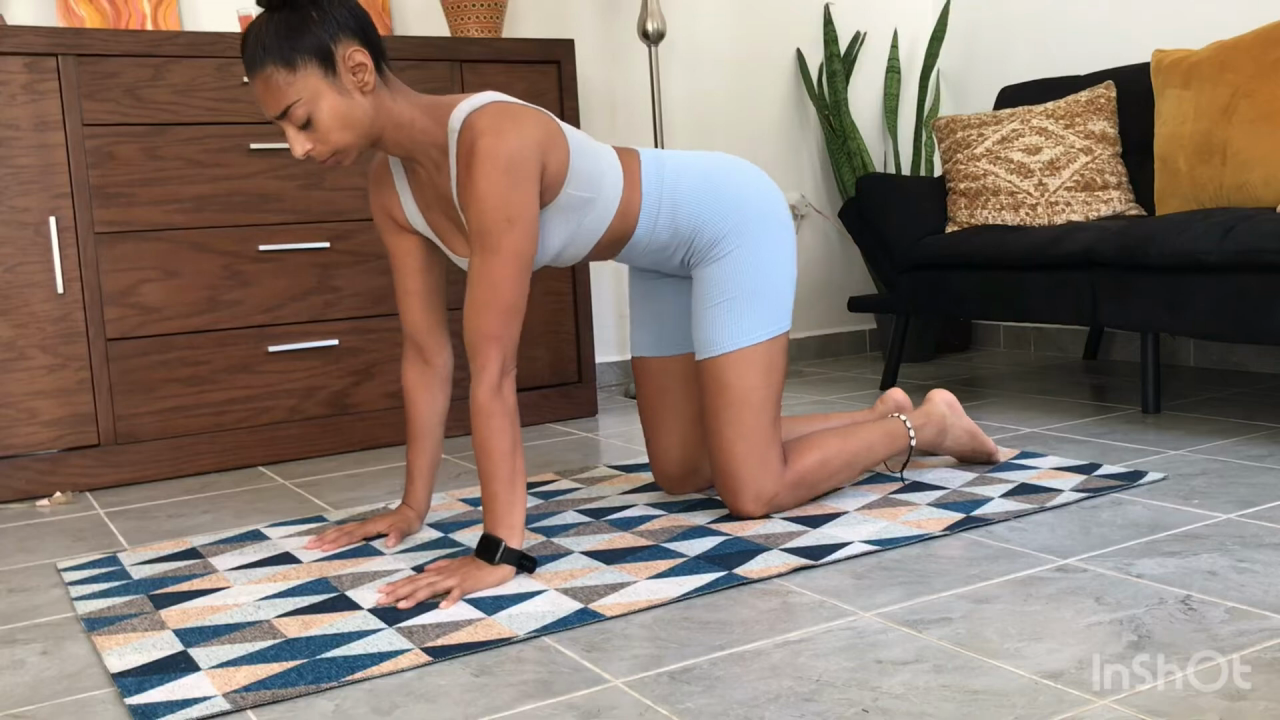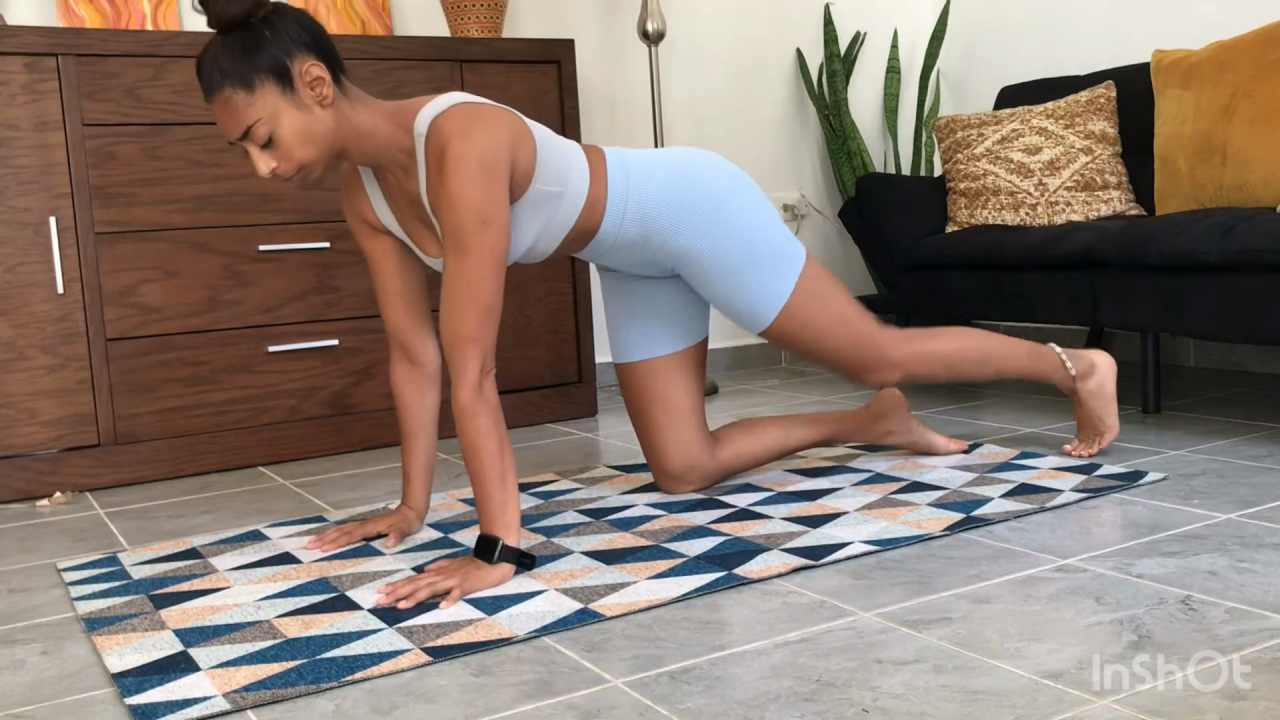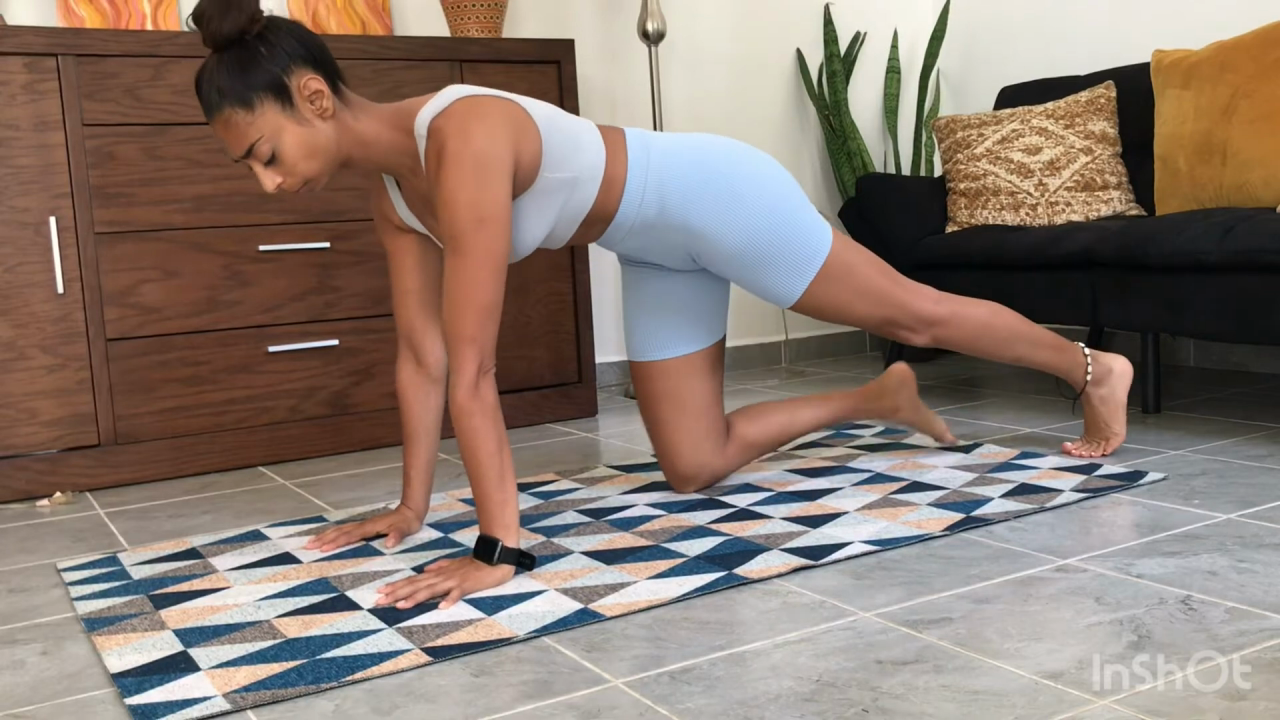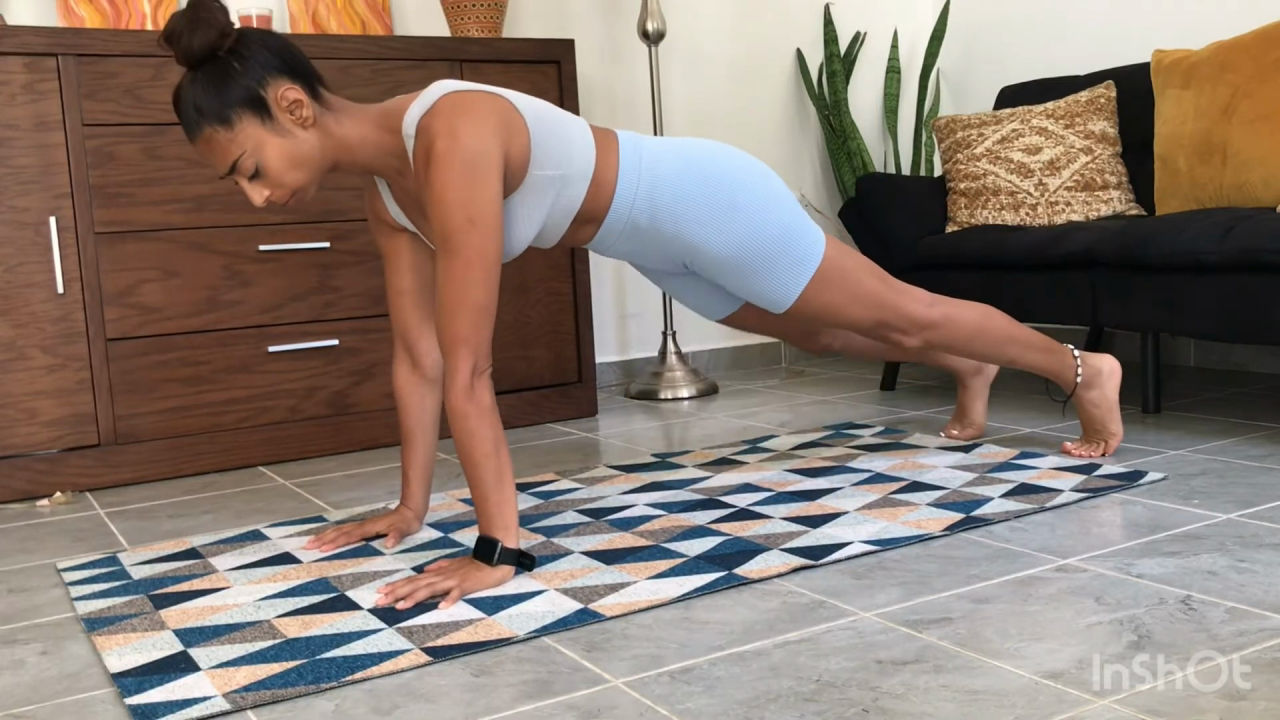
dt=0.5s
person 1, frame 1
left shoulder: (493, 140)
right shoulder: (391, 187)
left elbow: (492, 368)
right elbow: (427, 354)
left wrist: (502, 547)
right wrist: (414, 506)
left hip: (732, 215)
right hip: (666, 253)
left knee: (754, 493)
right knee: (682, 474)
left ankle: (924, 420)
right ankle: (882, 417)
person 1, frame 2
left shoulder: (461, 141)
right shoulder: (364, 192)
left elbow: (471, 369)
right elbow: (413, 357)
left wrist: (500, 548)
right wrist: (412, 506)
left hip: (694, 209)
right hip: (635, 258)
left knee: (877, 354)
right knee: (684, 470)
left ankle: (1073, 369)
right ankle: (878, 424)
person 1, frame 3
left shoulder: (461, 140)
right shoulder: (392, 189)
left elbow: (472, 371)
right elbow: (421, 354)
left wrist: (499, 550)
right wrist: (412, 507)
left hip: (715, 198)
right hip: (655, 245)
left knee: (908, 313)
right knee: (692, 466)
left ankle: (1093, 371)
right ankle: (879, 399)
person 1, frame 4
left shoulder: (452, 139)
right shoulder: (385, 184)
left elbow: (467, 371)
right elbow: (417, 356)
left wrist: (499, 548)
right wrist: (409, 507)
left hip: (706, 203)
right hip: (659, 241)
left knee: (901, 314)
right knee: (823, 331)
left ankle: (1082, 371)
right ankle: (967, 369)
